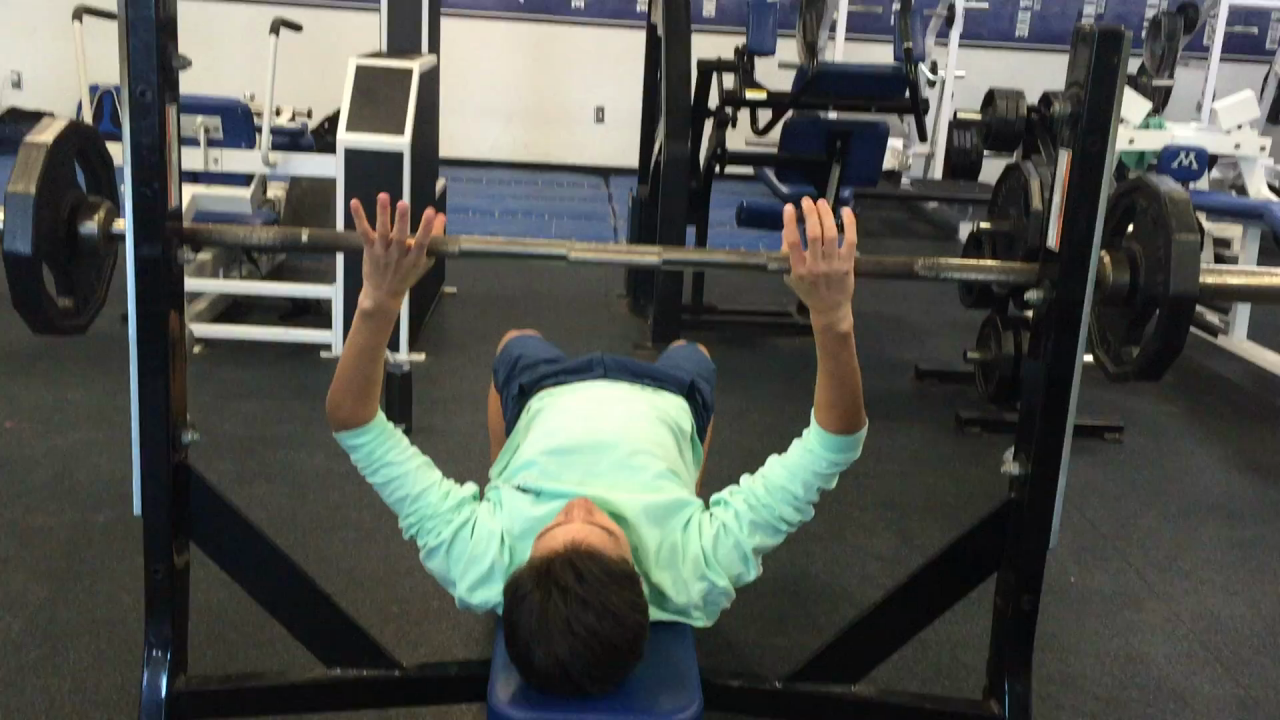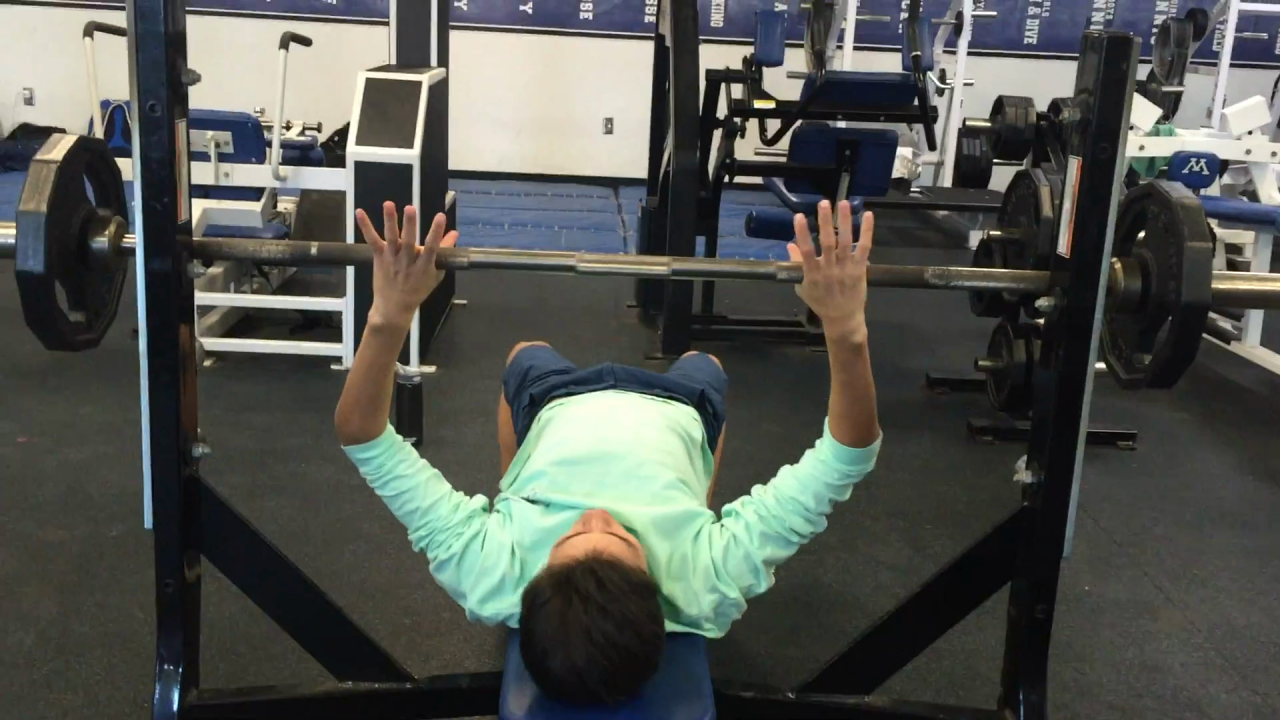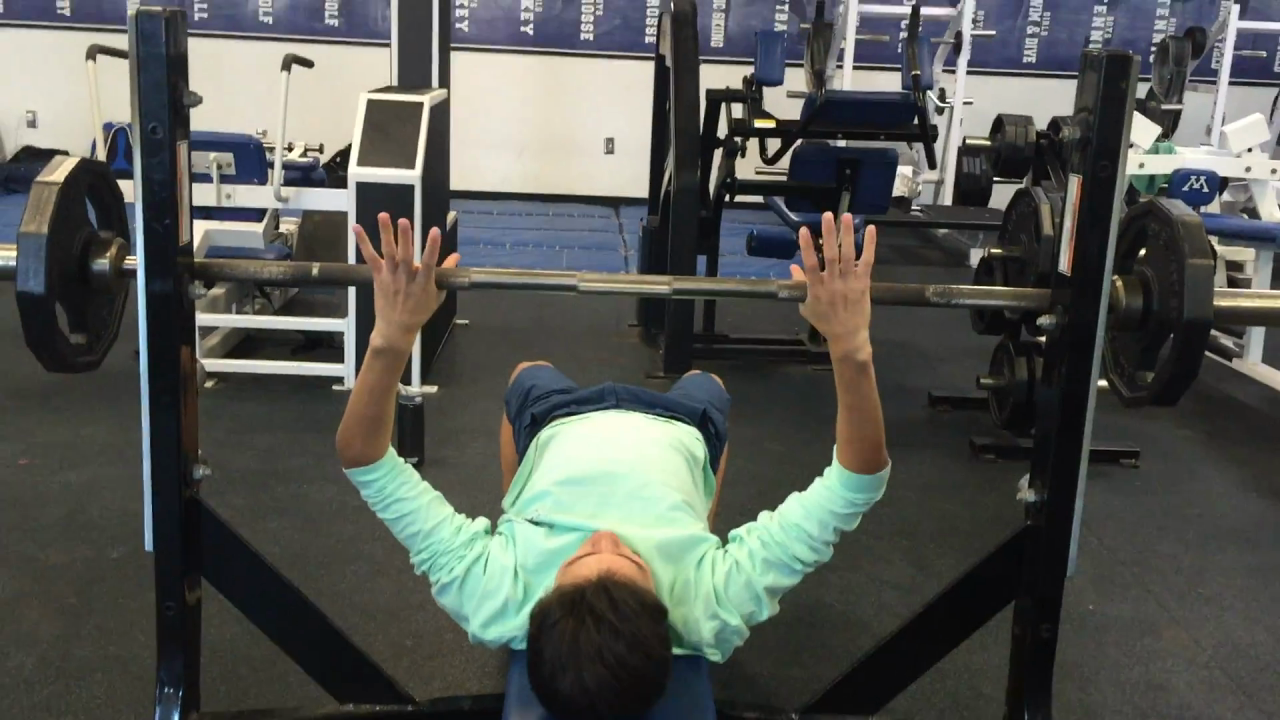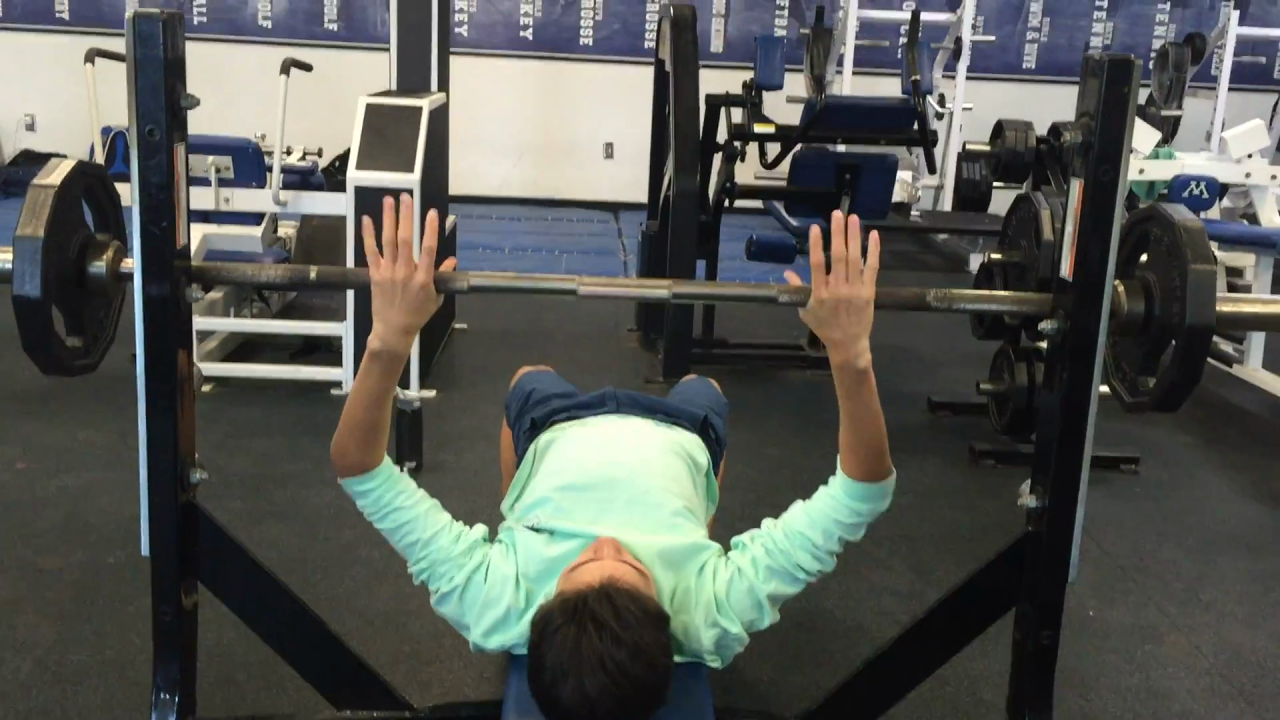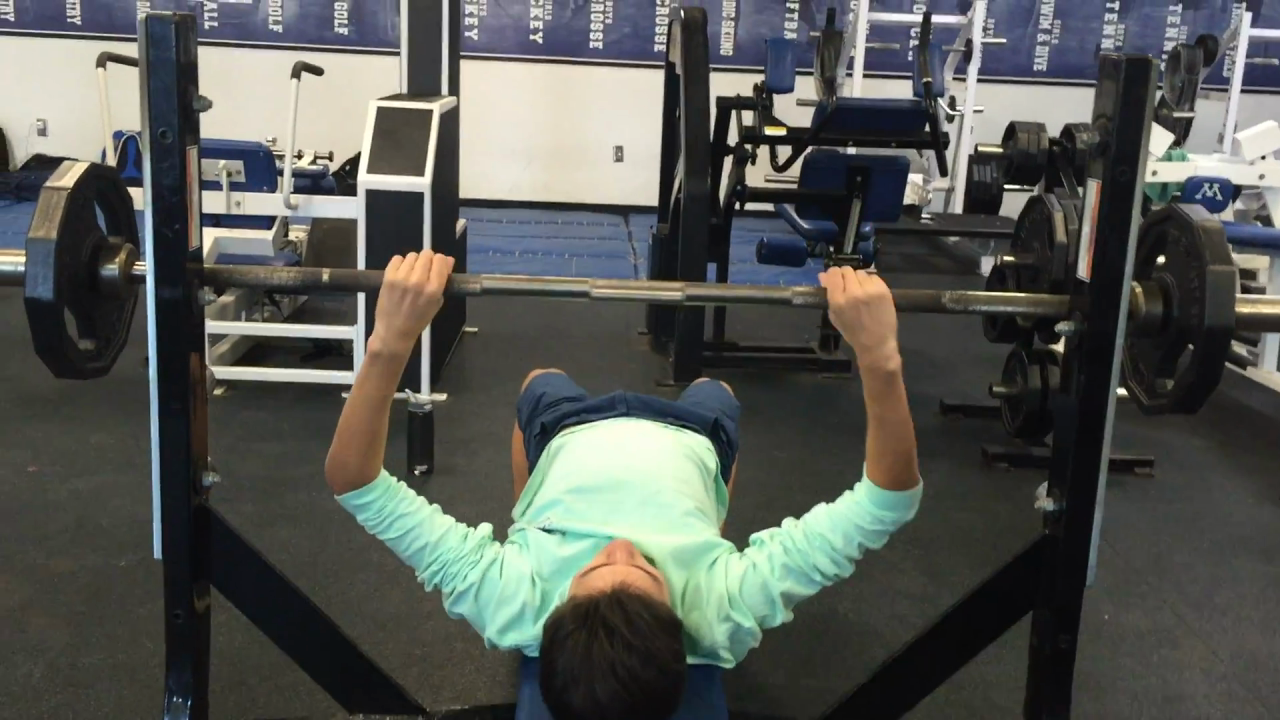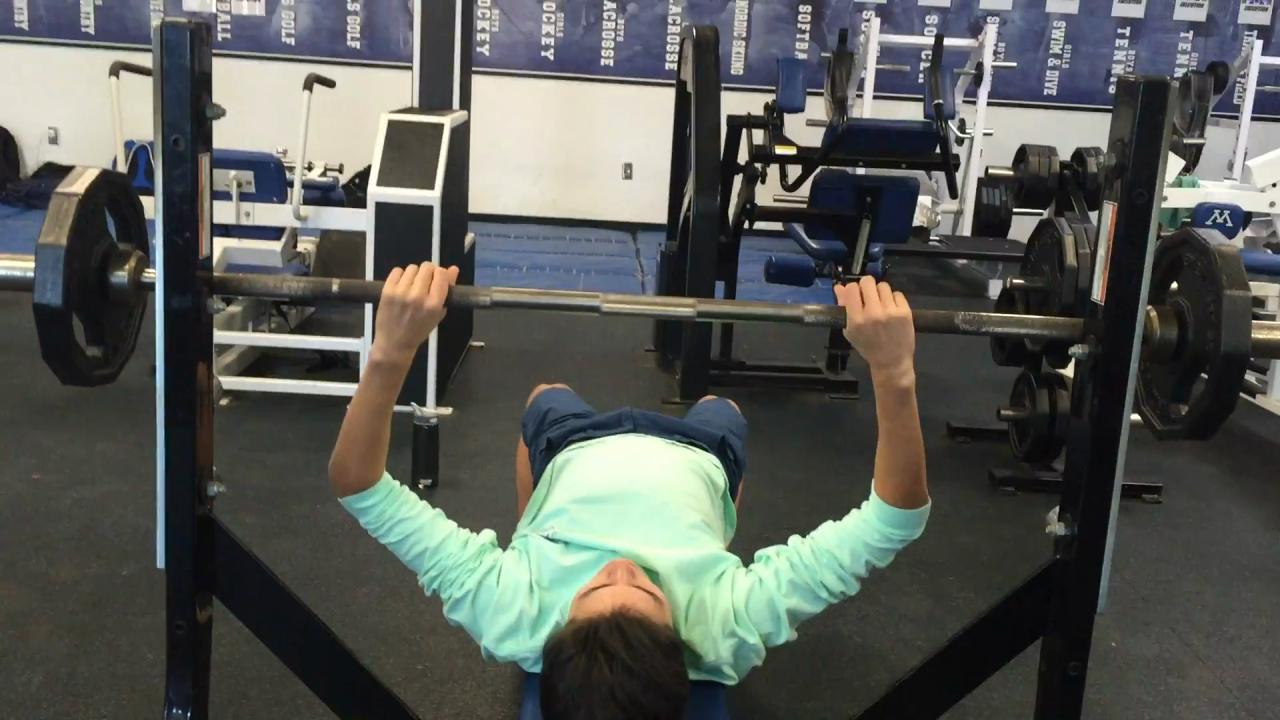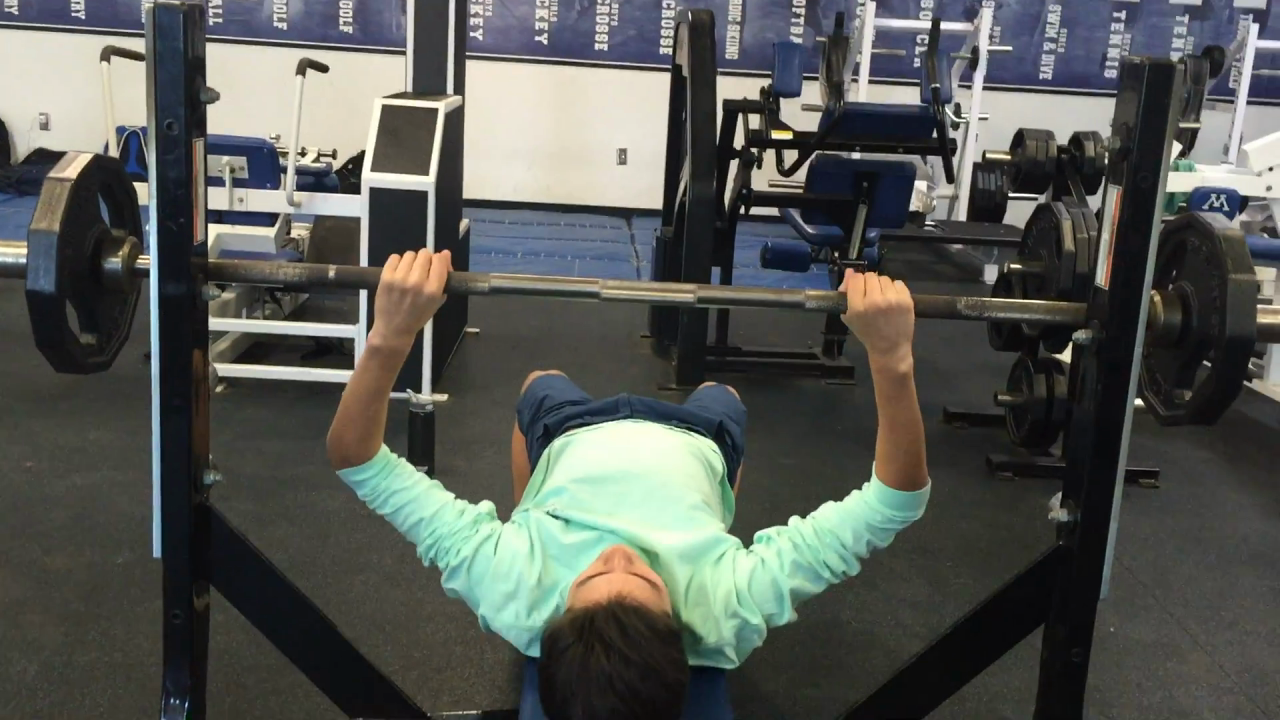
dt=0.2s
person 1, frame 1
left shoulder: (481, 563)
right shoulder: (693, 569)
left elbow: (355, 425)
right elbow: (832, 447)
left wrist: (378, 303)
right wrist: (832, 318)
left knee: (518, 342)
right knee: (689, 355)
person 1, frame 2
left shoulder: (494, 577)
right shoulder: (707, 581)
left elbow: (363, 439)
right elbow: (847, 455)
left wrist: (389, 316)
right wrist: (846, 329)
left knee: (528, 355)
right knee: (702, 365)
person 1, frame 3
left shoulder: (497, 600)
right shoulder: (710, 604)
left elbow: (365, 463)
right elbow: (856, 484)
left wrist: (391, 337)
right wrist: (850, 347)
left knee: (530, 375)
right knee: (703, 385)
person 1, frame 4
left shoulder: (500, 607)
right shoulder: (710, 613)
left elbow: (359, 470)
right elbow: (864, 490)
left wrist: (388, 340)
right wrist: (848, 352)
left knee: (530, 381)
right knee: (702, 391)
person 1, frame 5
left shoulder: (514, 606)
right shoulder: (724, 609)
left elbow: (353, 483)
right elbow: (889, 501)
left wrist: (389, 341)
right wrist: (879, 355)
left knee: (543, 383)
right knee: (713, 392)
person 1, frame 6
left shoulder: (514, 616)
right shoulder: (726, 624)
left elbow: (357, 485)
right elbow: (896, 519)
left wrist: (390, 351)
right wrist: (893, 373)
left knee: (548, 397)
right knee: (719, 408)
person 1, frame 7
left shoulder: (515, 597)
right shoulder: (727, 608)
left elbow: (359, 463)
right elbow: (894, 502)
left wrist: (389, 337)
right wrist: (891, 358)
left knee: (543, 384)
right knee: (721, 396)
